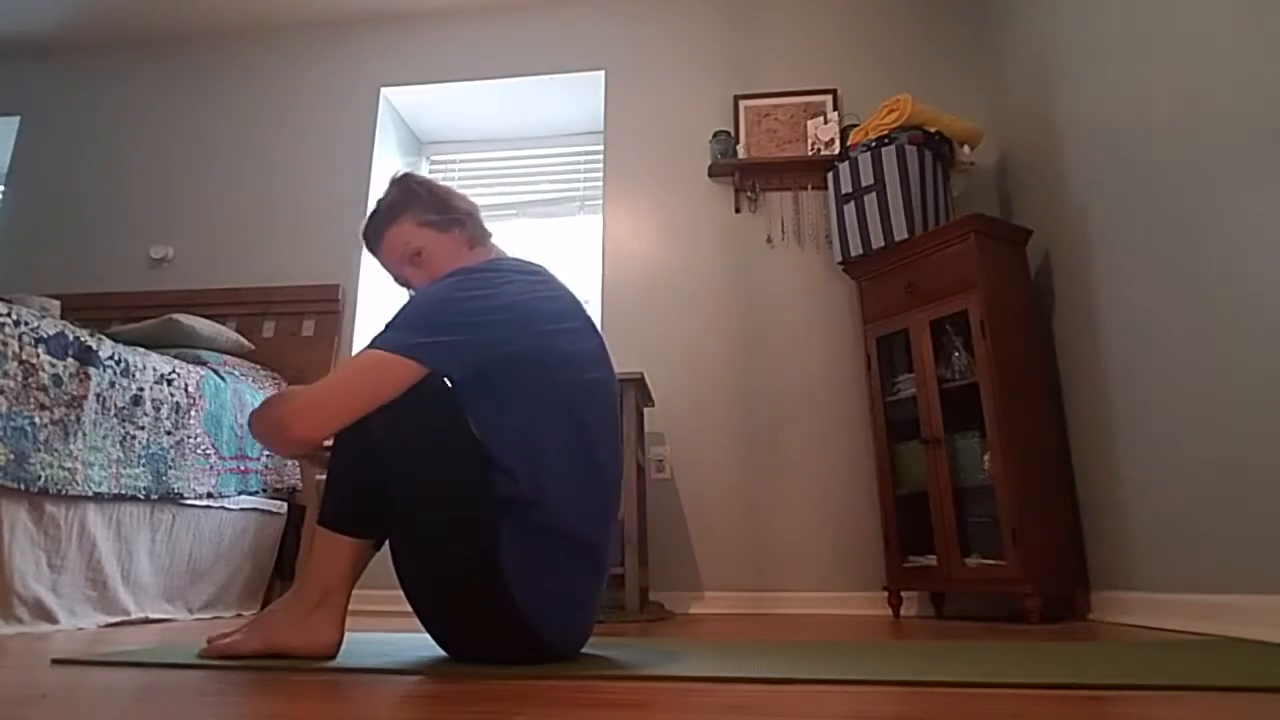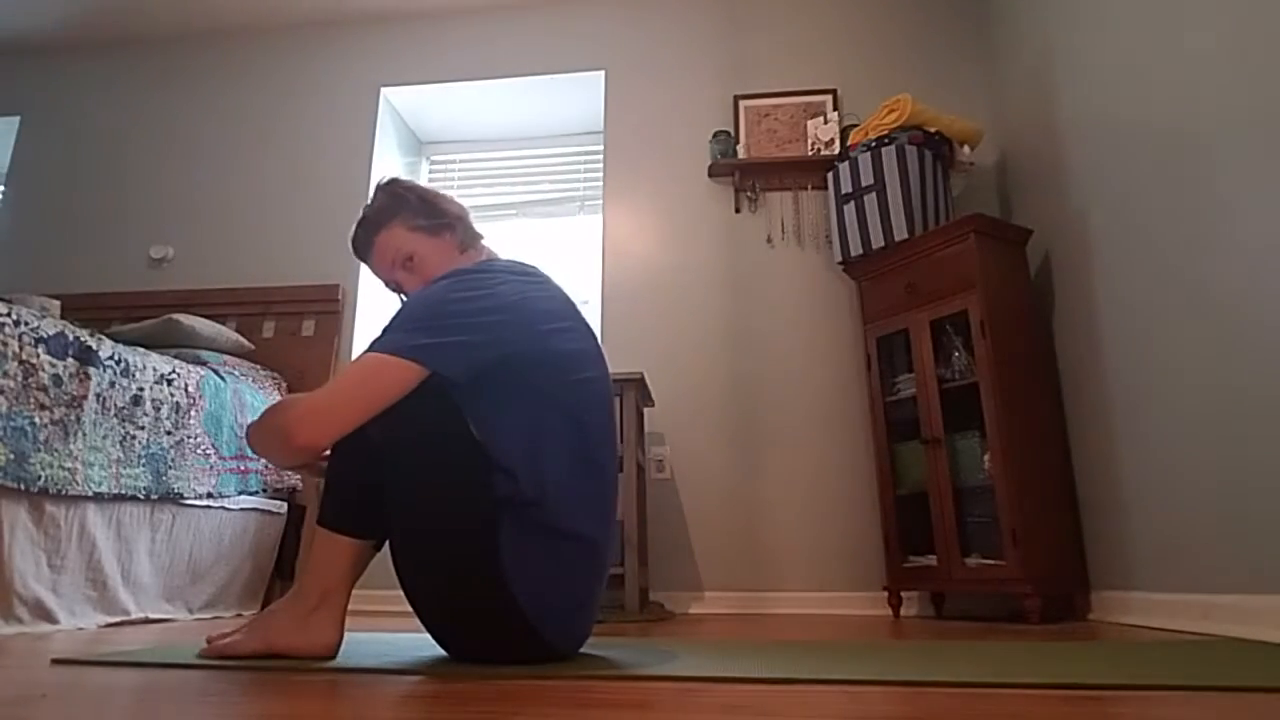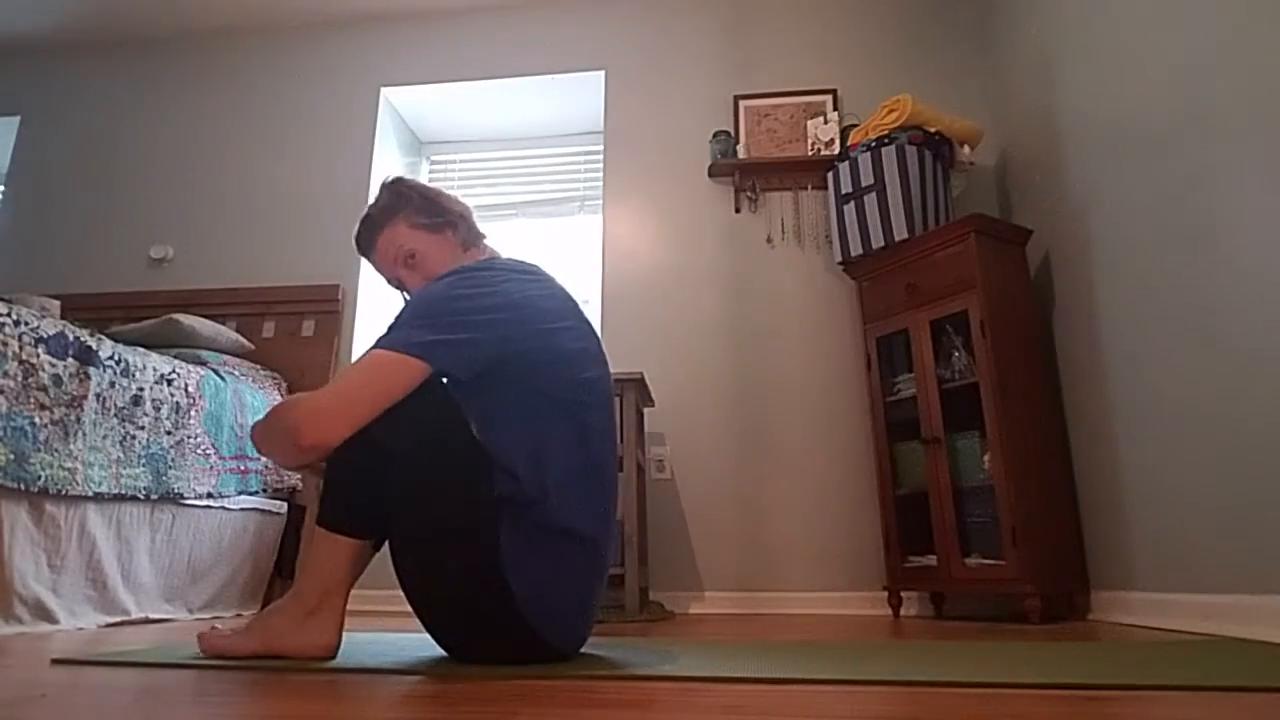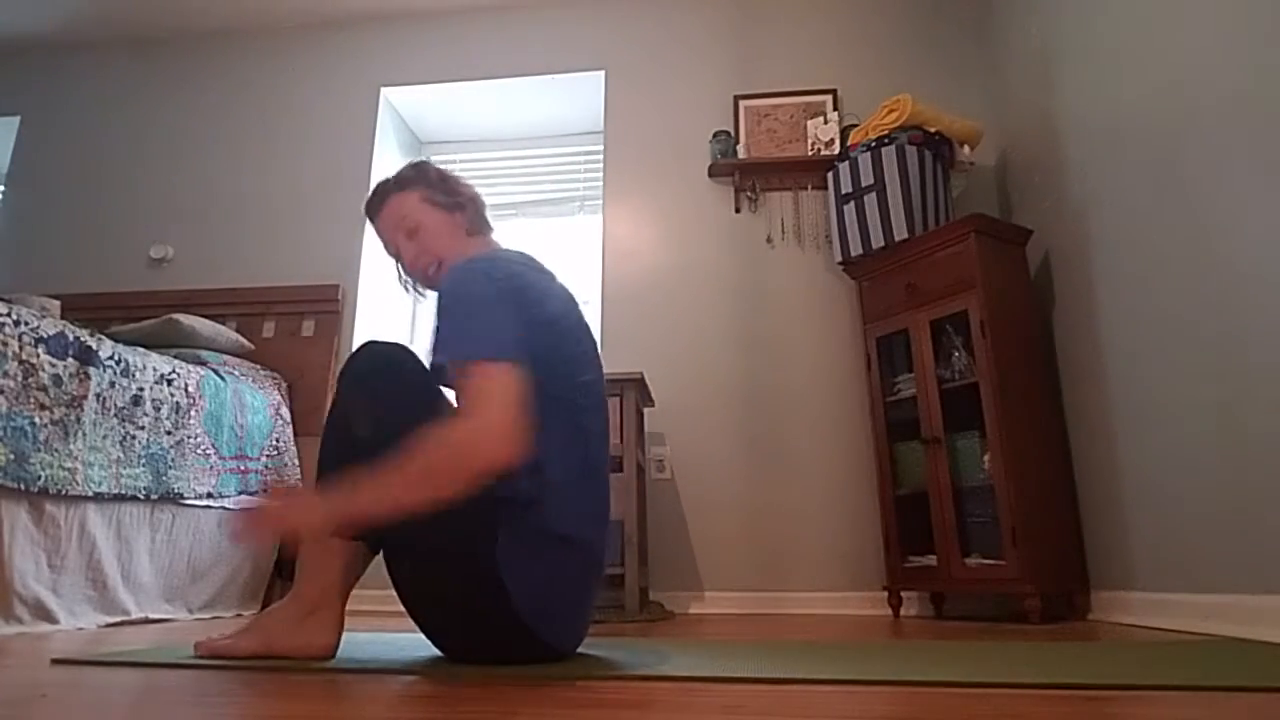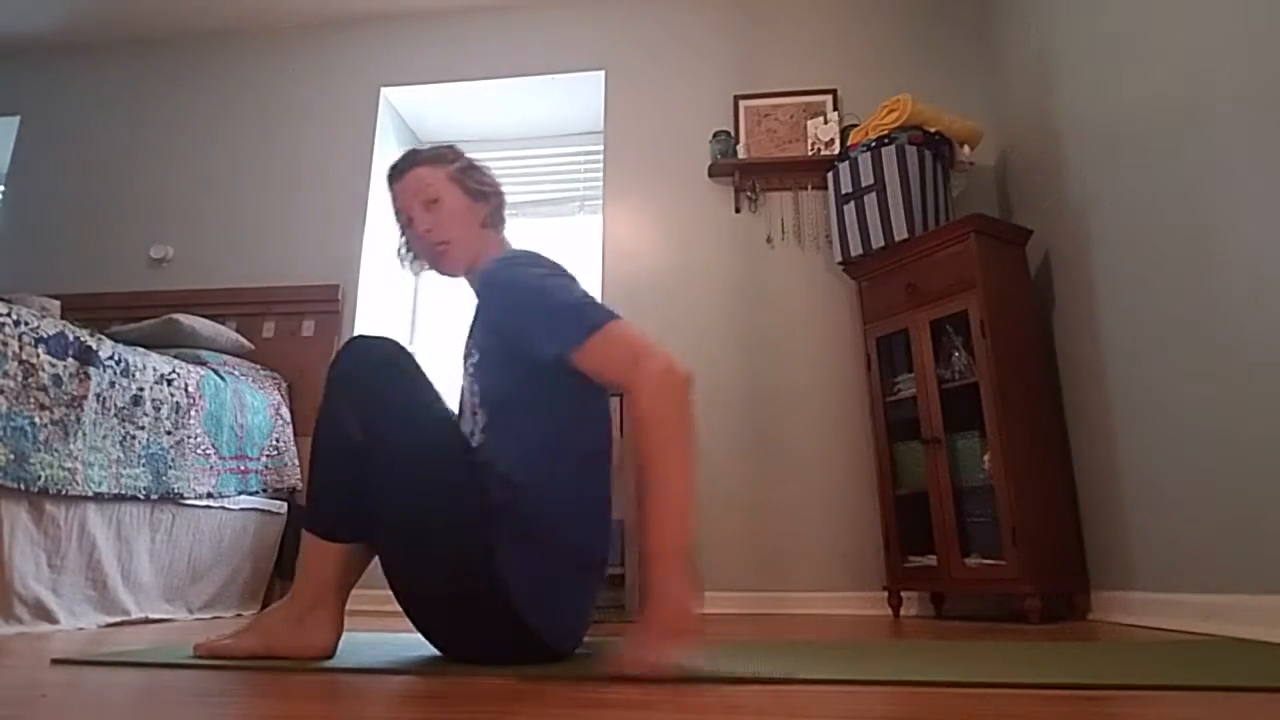
dt=0.2s
person 1, frame 1
left shoulder: (473, 294)
right shoulder: (529, 290)
left elbow: (304, 420)
left wrist: (265, 419)
left hip: (522, 603)
right hip: (549, 600)
left knee: (390, 400)
left ankle: (313, 609)
right ankle: (316, 603)
person 1, frame 2
left shoulder: (466, 296)
right shoulder: (522, 289)
left elbow: (308, 428)
left wrist: (263, 432)
left hip: (523, 601)
right hip: (552, 600)
left knee: (391, 401)
left ankle: (313, 610)
right ankle: (315, 605)
person 1, frame 3
left shoulder: (469, 293)
right shoulder: (525, 288)
left elbow: (317, 426)
left wrist: (268, 431)
left hip: (522, 601)
right hip: (553, 598)
left knee: (390, 401)
left ankle: (312, 611)
right ankle: (315, 605)
person 1, frame 4
left shoulder: (481, 281)
right shoulder: (521, 279)
left elbow: (489, 440)
left wrist: (325, 506)
left hip: (514, 601)
right hip: (548, 602)
left knee: (377, 376)
left ankle: (310, 613)
right ankle: (314, 607)
person 1, frame 5
left shoulder: (514, 280)
right shoulder: (508, 292)
left elbow: (660, 379)
left wrist: (667, 581)
left hip: (511, 603)
right hip: (538, 605)
left knee: (370, 371)
left ankle: (309, 612)
